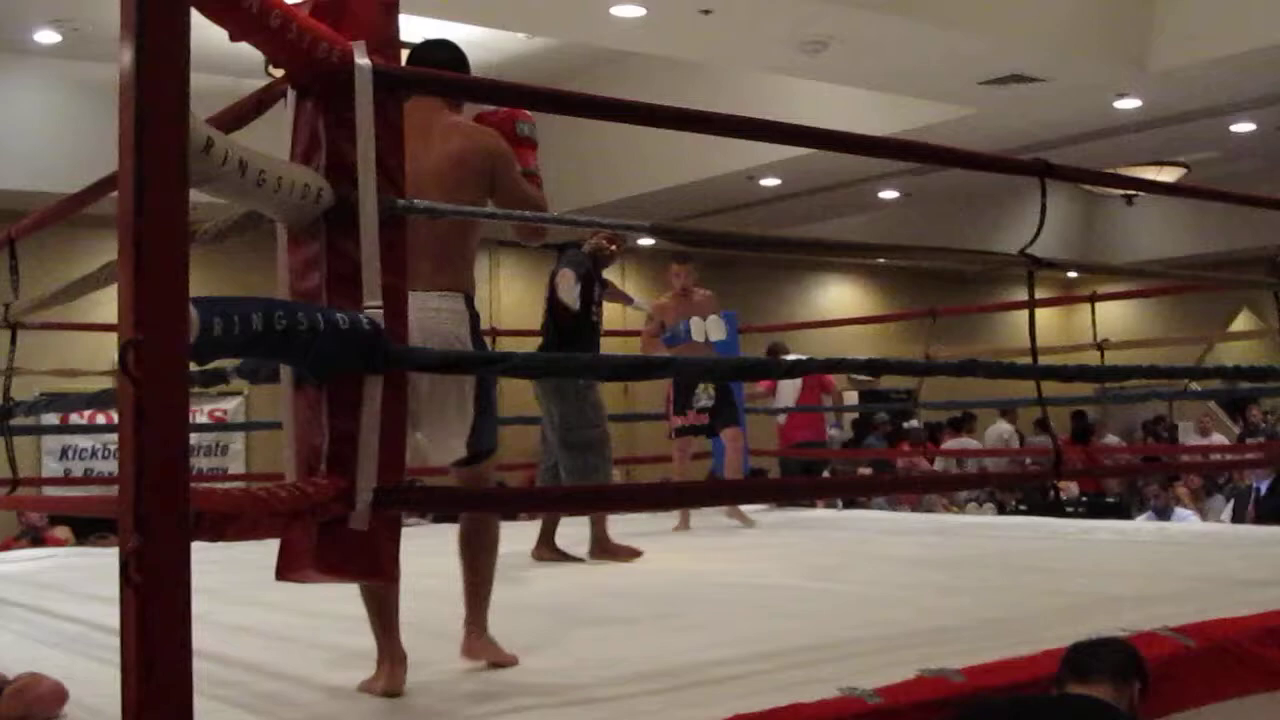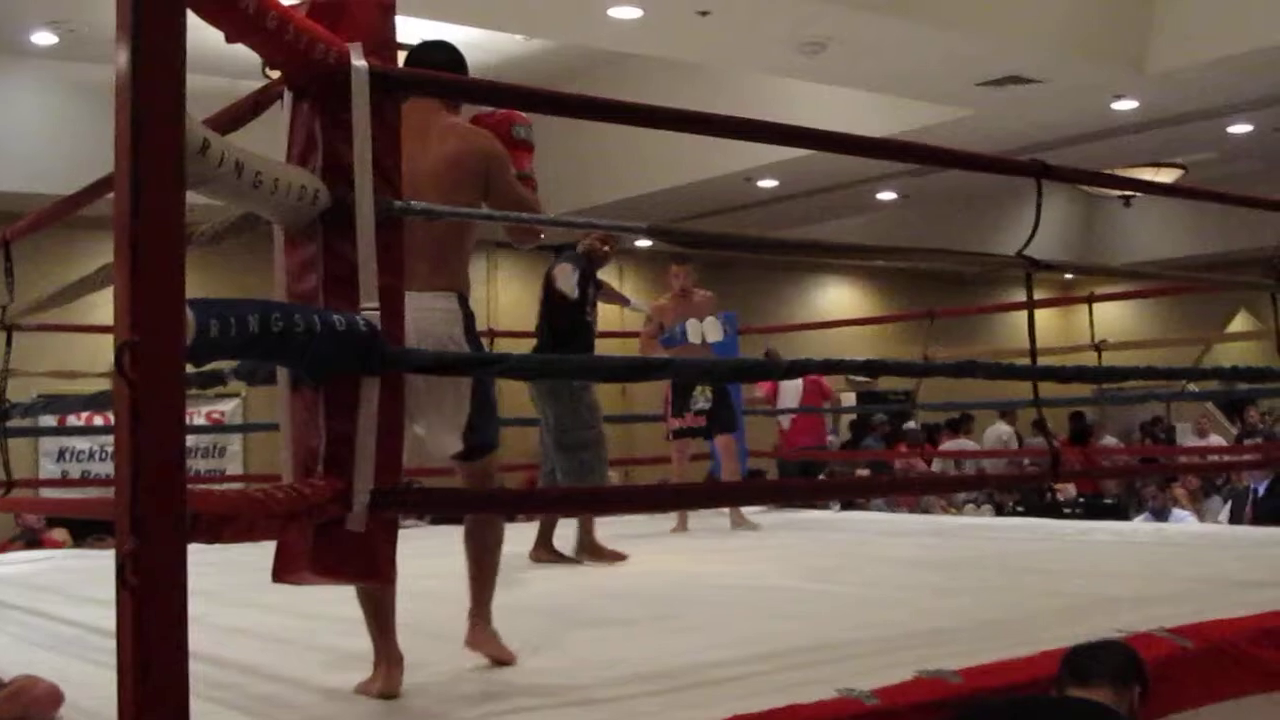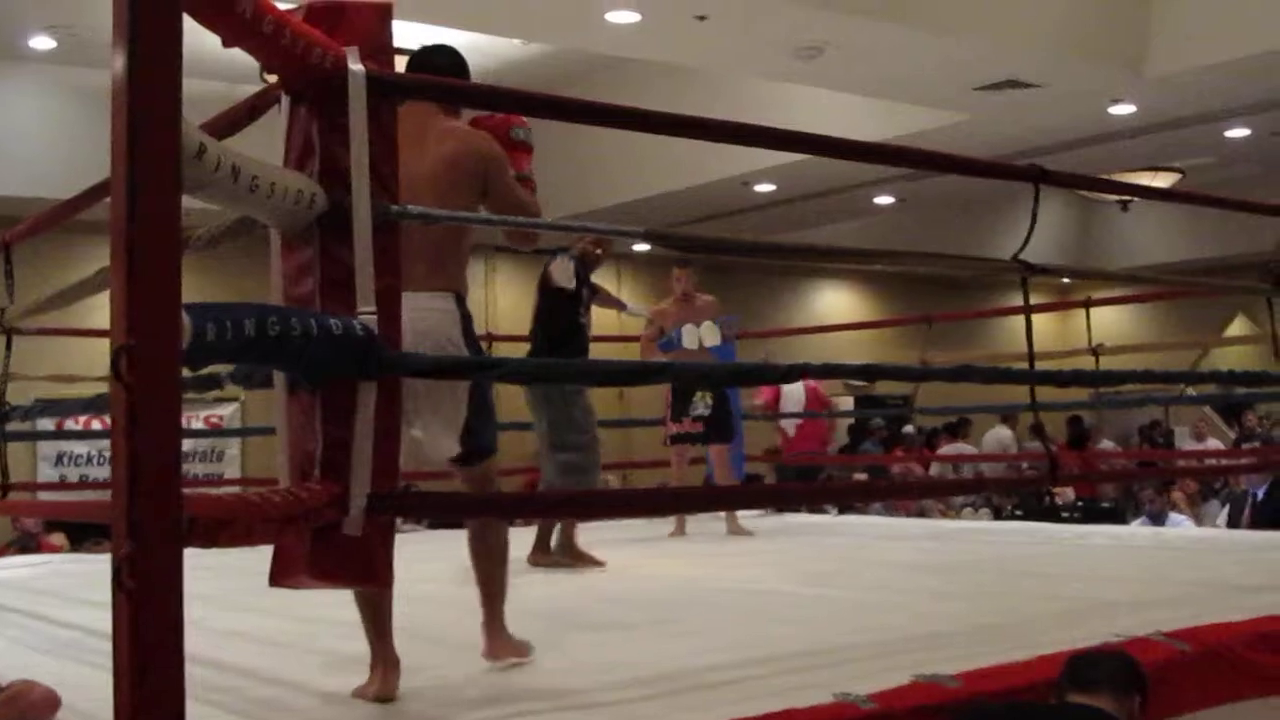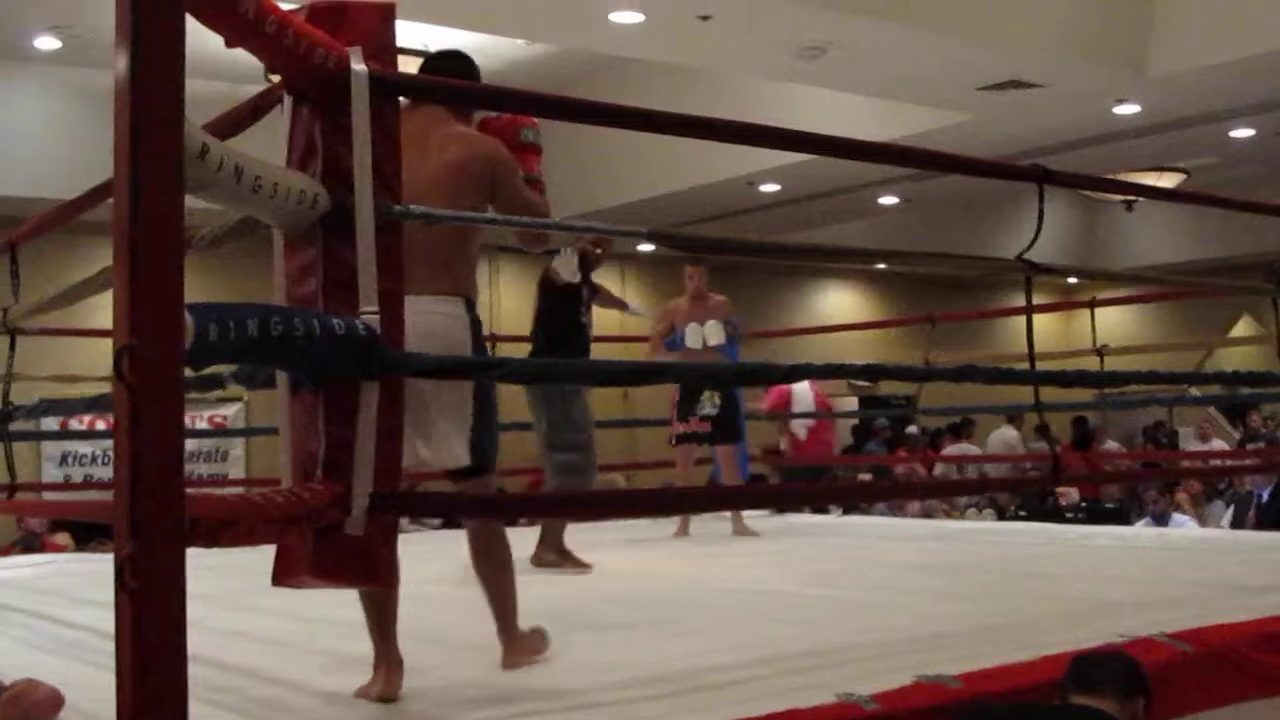
dt=0.1s
person 1, frame 1
right shoulder: (481, 144)
right elbow: (536, 230)
right wrist: (525, 166)
right hip: (446, 320)
right knee: (477, 480)
left ankle: (389, 658)
right ankle: (476, 628)
person 1, frame 2
right shoulder: (477, 145)
right elbow: (527, 232)
right wrist: (521, 167)
right hip: (441, 319)
right knee: (481, 472)
left ankle: (386, 660)
right ankle: (481, 620)
person 1, frame 3
right shoulder: (475, 146)
right elbow: (527, 233)
right wrist: (520, 168)
right hip: (438, 319)
right knee: (479, 477)
left ankle: (383, 663)
right ankle: (495, 628)
person 1, frame 4
right shoulder: (483, 150)
right elbow: (537, 234)
right wrist: (528, 171)
right hip: (446, 323)
right knee: (478, 490)
left ankle: (386, 663)
right ankle: (512, 633)
person 2, frame 1
left shoulder: (592, 274)
right shoulder: (577, 259)
left elbow: (606, 289)
right elbow: (565, 274)
left wrist: (633, 302)
right wrist: (565, 285)
left hip: (567, 374)
right hip: (564, 372)
left knee: (559, 459)
right knee: (590, 452)
left ankle: (545, 542)
right ankle: (600, 540)
person 2, frame 2
left shoulder: (587, 276)
right shoulder: (573, 261)
left elbow: (601, 290)
right elbow: (561, 271)
left wrist: (630, 303)
right wrist: (562, 278)
left hip: (562, 376)
right hip: (560, 374)
left knee: (559, 460)
right knee: (584, 454)
left ankle: (543, 543)
right ankle: (587, 541)
person 2, frame 3
left shoulder: (580, 280)
right shoulder: (566, 266)
left elbow: (596, 294)
right elbow: (554, 271)
left wrist: (627, 307)
right wrist: (560, 274)
left hip: (563, 379)
left knee: (559, 463)
right knee: (577, 456)
left ankle: (543, 547)
right ankle: (566, 542)
person 2, frame 4
left shoulder: (582, 281)
right shoulder: (567, 266)
left elbow: (597, 294)
right elbow: (557, 269)
left wrist: (628, 308)
right wrist: (563, 269)
left hip: (564, 379)
left knee: (564, 461)
right knee: (574, 458)
left ankle: (546, 546)
right ankle: (553, 543)
person 3, frame 1
left shoulder: (708, 298)
right shoulder: (660, 307)
left elbow: (721, 329)
right elbow: (647, 346)
left wrist: (720, 332)
right wrist: (673, 339)
right hip: (683, 380)
left knee: (734, 438)
right knee: (682, 448)
left ankle: (733, 505)
right ankle: (684, 516)
person 3, frame 2
left shoulder: (708, 299)
right shoulder: (660, 308)
left elbow: (721, 330)
right elbow: (645, 347)
left wrist: (719, 332)
right wrist: (671, 340)
right hip: (681, 381)
left knee: (727, 445)
right knee: (680, 450)
left ankle: (735, 512)
right ankle: (682, 517)
person 3, frame 3
left shoulder: (710, 304)
right shoulder: (660, 313)
left elbow: (725, 335)
right elbow: (645, 350)
left wrist: (720, 338)
right wrist: (669, 345)
left hip: (711, 383)
right hip: (681, 386)
left knee: (721, 455)
right knee: (679, 455)
left ankle: (732, 520)
right ankle: (680, 522)
person 3, frame 4
left shoulder: (722, 304)
right shoulder: (672, 310)
left elbow: (737, 335)
right elbow: (654, 347)
left wrist: (729, 337)
right wrist: (676, 344)
left hip: (720, 383)
right hip: (690, 385)
left knee: (728, 455)
right knee: (685, 456)
left ankle: (738, 520)
right ankle: (684, 522)
